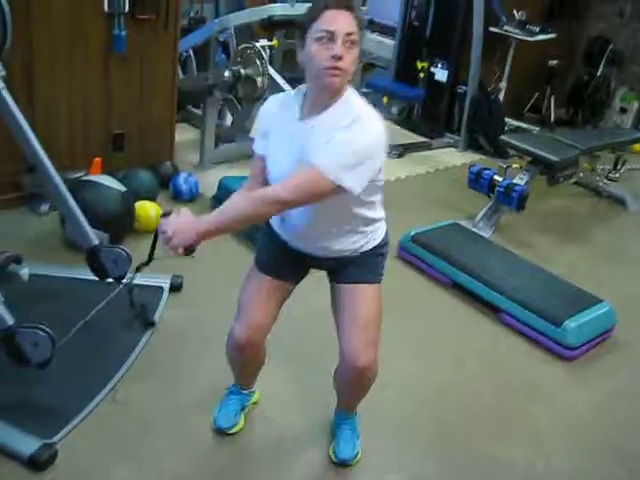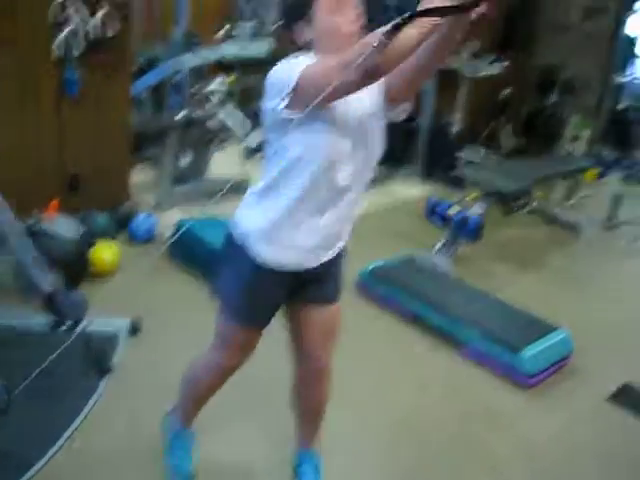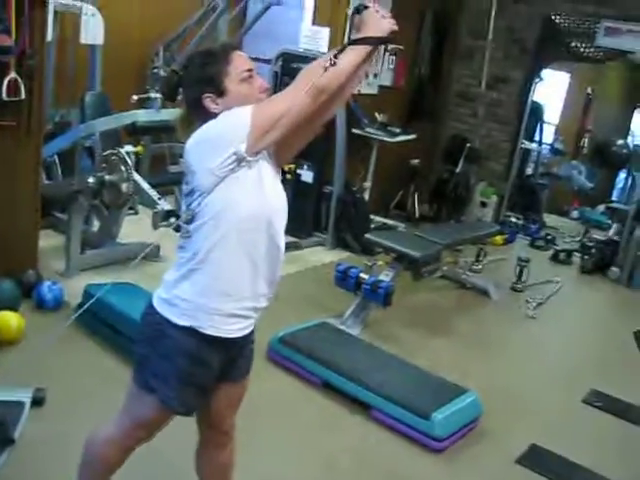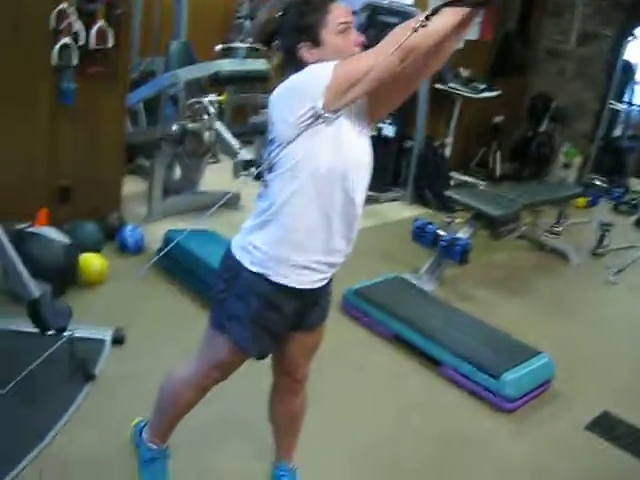
dt=0.5s
person 1, frame 1
left shoulder: (364, 129)
right shoulder: (276, 107)
left elbow: (283, 197)
right elbow: (256, 185)
left wrist: (201, 227)
right wrist: (202, 222)
left hip: (355, 248)
right hip: (288, 237)
left knee: (361, 362)
right knee: (245, 335)
left ankle: (345, 417)
right ankle: (242, 391)
person 1, frame 2
left shoulder: (375, 88)
right shoulder: (289, 76)
left elbow: (417, 70)
right elbow: (363, 67)
left hip: (321, 255)
right hip: (263, 250)
left knee: (315, 366)
right knee: (225, 359)
right ankle: (179, 425)
person 1, frame 3
left shoulder: (260, 149)
right shoulder: (214, 140)
left elbow: (322, 106)
right elbow: (312, 91)
left wrist: (368, 45)
left hip: (235, 328)
right hip: (187, 326)
left knee: (219, 430)
right knee: (136, 428)
person 1, frame 4
left shoulder: (353, 105)
right shoulder: (299, 92)
left elbow: (415, 68)
right elbow: (399, 51)
left hip: (313, 279)
right hip: (263, 274)
left knee: (293, 378)
right knee: (208, 370)
right ankle: (151, 439)
